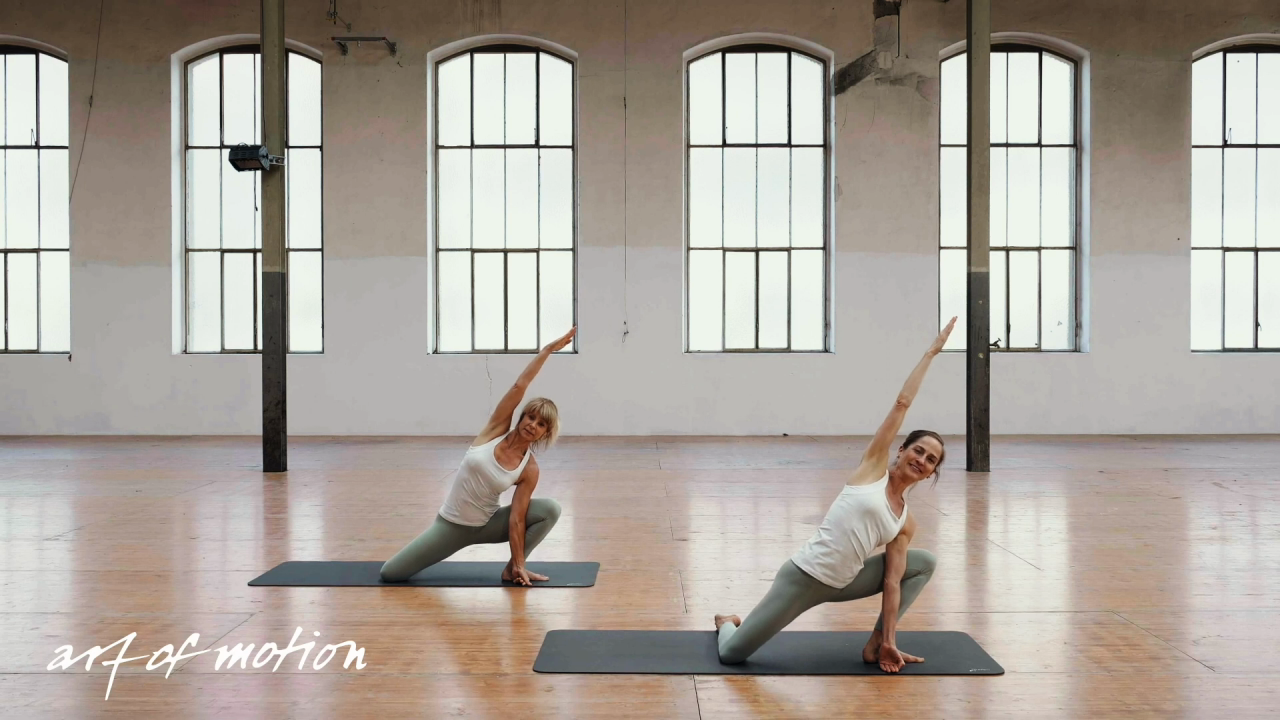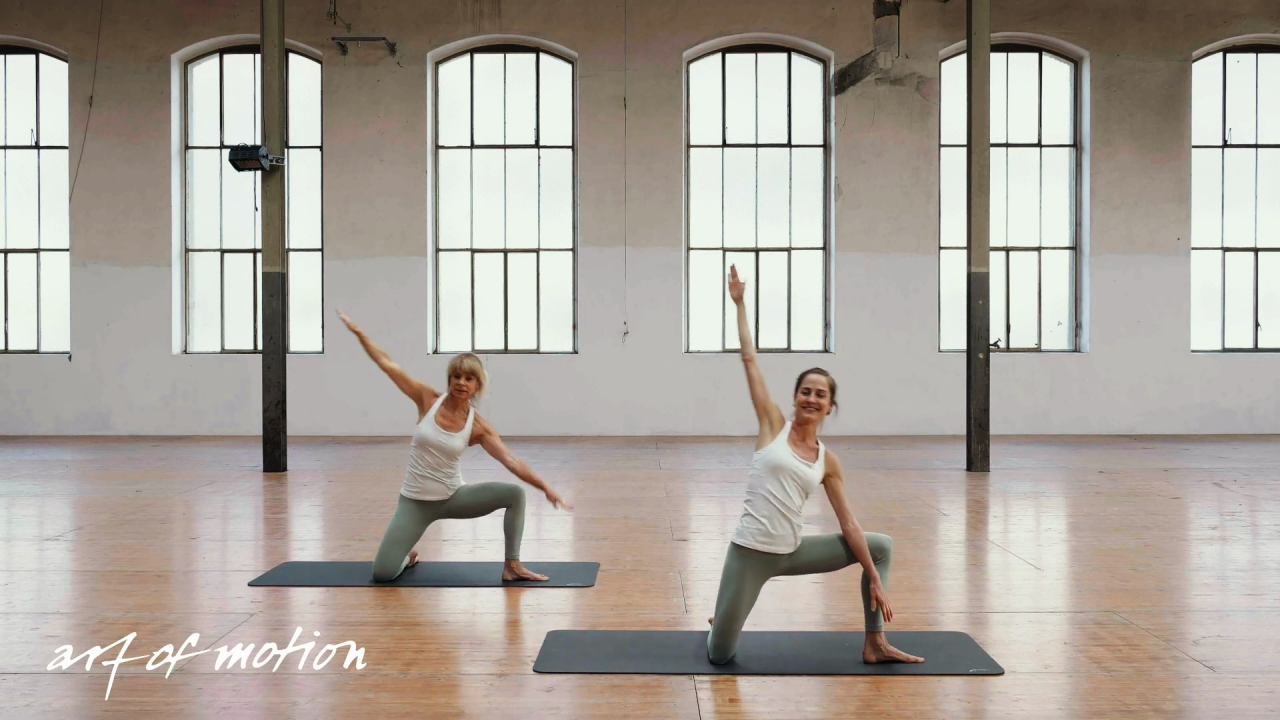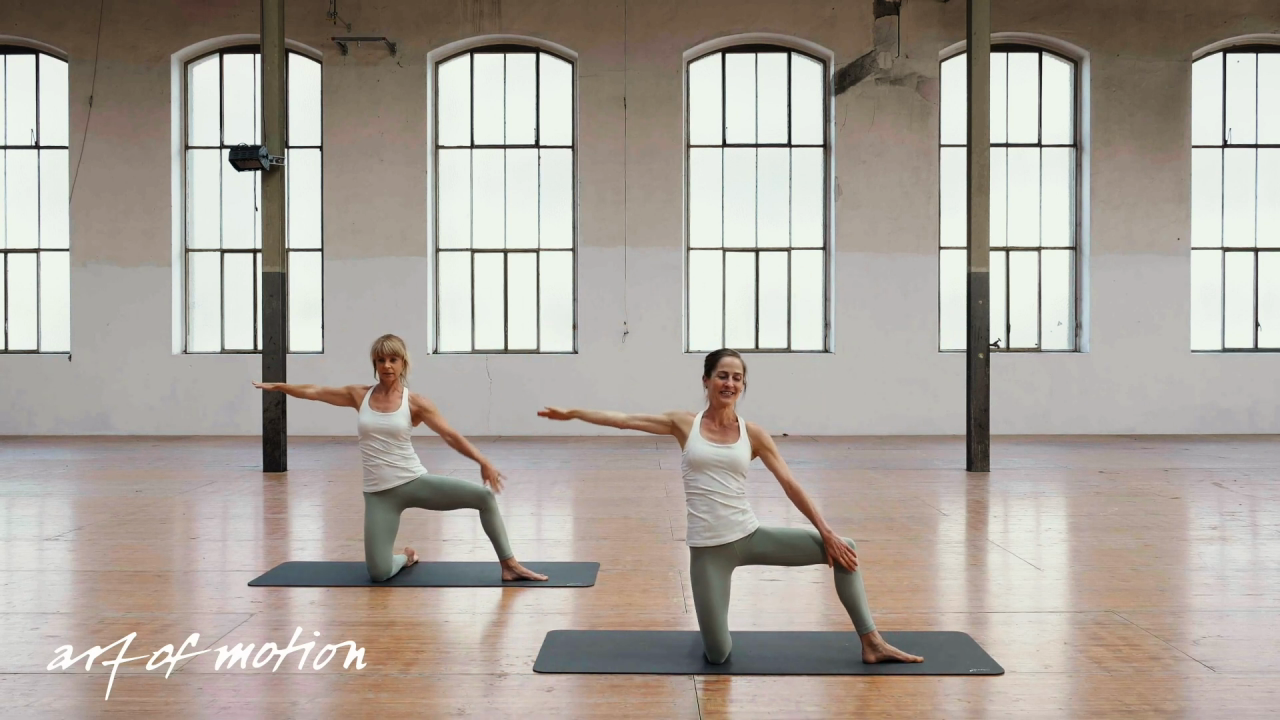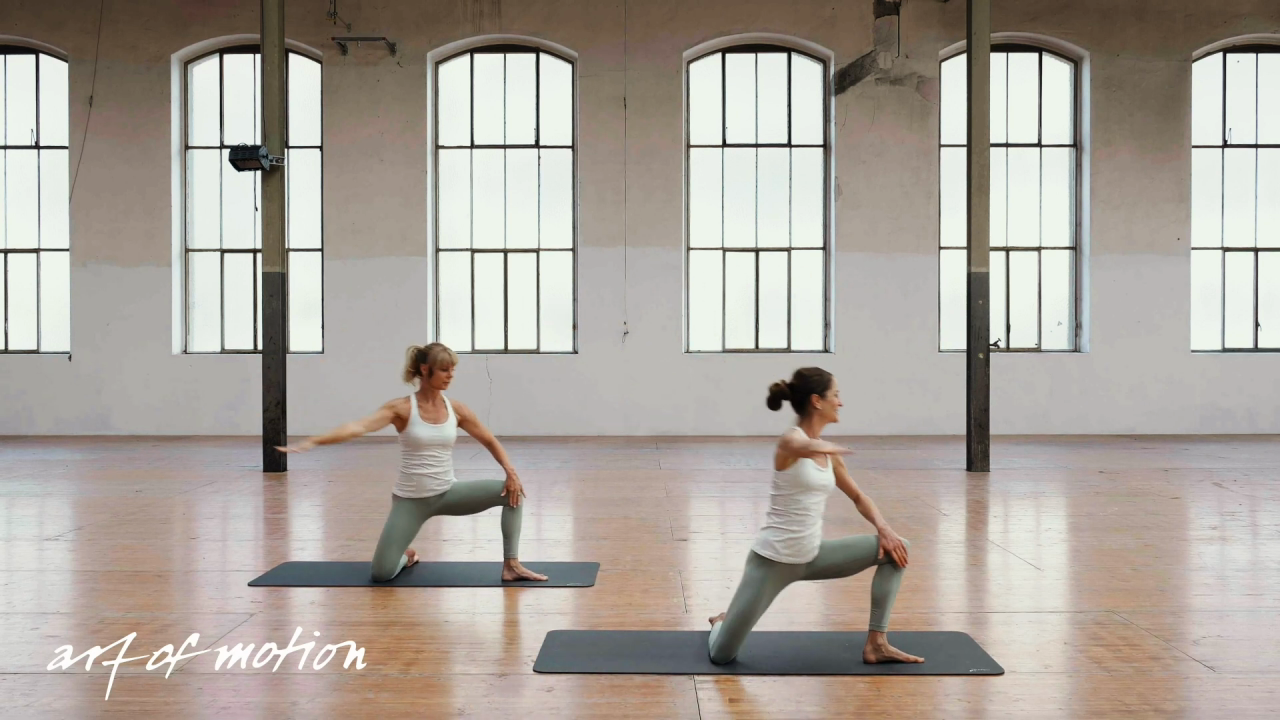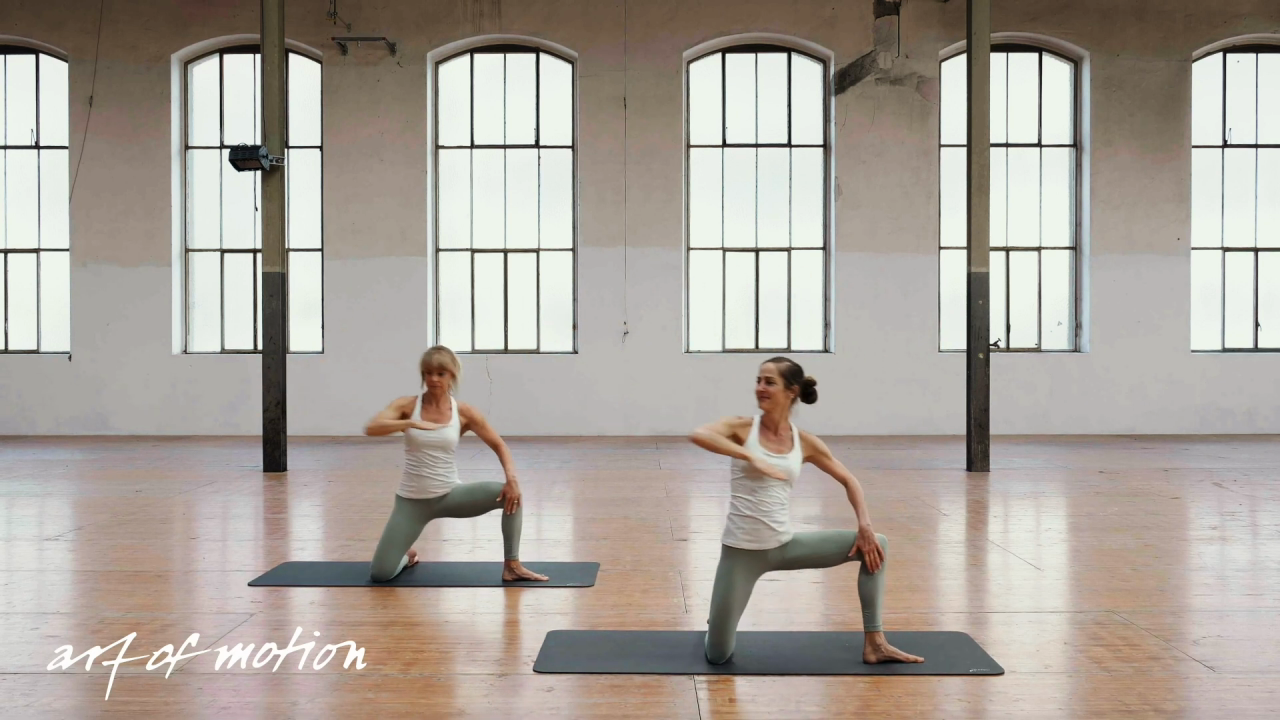
dt=1s
person 1, frame 1
left shoulder: (907, 522)
right shoulder: (874, 469)
left elbow: (892, 581)
right elbow: (902, 403)
left wrist: (889, 639)
right wrist: (930, 353)
left hip: (840, 585)
right hip: (803, 576)
left knee: (924, 563)
right knee: (732, 654)
left ankle: (876, 644)
right ankle: (728, 623)
person 1, frame 2
left shoulder: (828, 462)
right shoulder: (775, 425)
left elbow: (848, 524)
right elbow: (749, 360)
left wrist: (875, 579)
right wrist: (739, 305)
left hip: (792, 552)
right hip: (749, 553)
left knee: (880, 546)
right knee: (720, 655)
left ankle: (874, 644)
right ankle: (720, 624)
person 1, frame 3
left shoulder: (752, 434)
right shoulder: (685, 424)
left elbow: (790, 484)
right elbow: (623, 419)
left wrist: (826, 532)
right wrist: (573, 413)
left hip: (751, 536)
right hip: (708, 548)
left knee: (843, 550)
right knee: (717, 655)
left ankle: (872, 644)
right ankle: (714, 625)
person 1, frame 4
left shoulder: (827, 458)
right shoulder: (791, 440)
left elbow: (858, 496)
right elbow: (806, 447)
left wrist: (884, 529)
right wrist: (825, 448)
left hip: (811, 557)
right hip: (772, 561)
left knee: (892, 548)
right knee: (722, 655)
left ankle: (876, 644)
right ankle: (724, 623)
person 1, frame 5
left shoulder: (805, 442)
right shoulder: (742, 428)
left elbow: (848, 481)
right elbow: (698, 434)
left wrist: (865, 528)
right wrist: (751, 457)
left hip: (786, 544)
right hip: (742, 551)
left knee: (876, 549)
right knee: (717, 656)
left ankle: (875, 645)
right ankle: (718, 623)
person 2, frame 1
left shoulder: (529, 471)
right shoulder: (497, 430)
left elbow: (517, 519)
right elbow: (519, 386)
left wrist: (519, 563)
right wrist: (547, 350)
left hip: (487, 525)
right hip: (451, 525)
left knee: (551, 509)
right knee: (389, 574)
left ankle: (511, 569)
right ankle: (425, 552)
person 2, frame 2
left shoulder: (478, 427)
right shoulder: (429, 399)
left elbow: (512, 460)
right elbow: (386, 364)
left wrist: (546, 489)
right wrist: (357, 332)
left hip: (453, 498)
right hip: (414, 502)
left knee: (515, 494)
right knee: (383, 573)
left ankle: (512, 568)
right ankle: (408, 557)
person 2, frame 3
left shoulder: (415, 402)
right shoulder: (360, 395)
left elbow: (450, 435)
right elbow: (313, 391)
left wrist: (483, 462)
right wrist: (276, 386)
left hip: (415, 482)
right hip: (379, 493)
left knee: (484, 495)
right knee: (379, 574)
left ankle: (510, 565)
right ankle: (407, 557)
person 2, frame 4
left shoulder: (457, 410)
right shoulder: (399, 408)
left elbow: (490, 441)
right elbow: (358, 427)
left wrist: (511, 472)
right wrist: (312, 442)
left hip: (448, 493)
right hip: (409, 499)
left knee: (511, 492)
right knee: (382, 573)
left ankle: (511, 565)
right ankle: (407, 556)
person 2, frame 5
left shoulder: (464, 412)
right shoulder: (408, 405)
left elbow: (498, 445)
right elbow: (371, 428)
left wrist: (511, 478)
right wrist: (411, 423)
left hip: (450, 494)
right hip: (412, 501)
left knee: (511, 496)
right knee: (381, 574)
left ankle: (512, 567)
right ankle: (406, 556)
